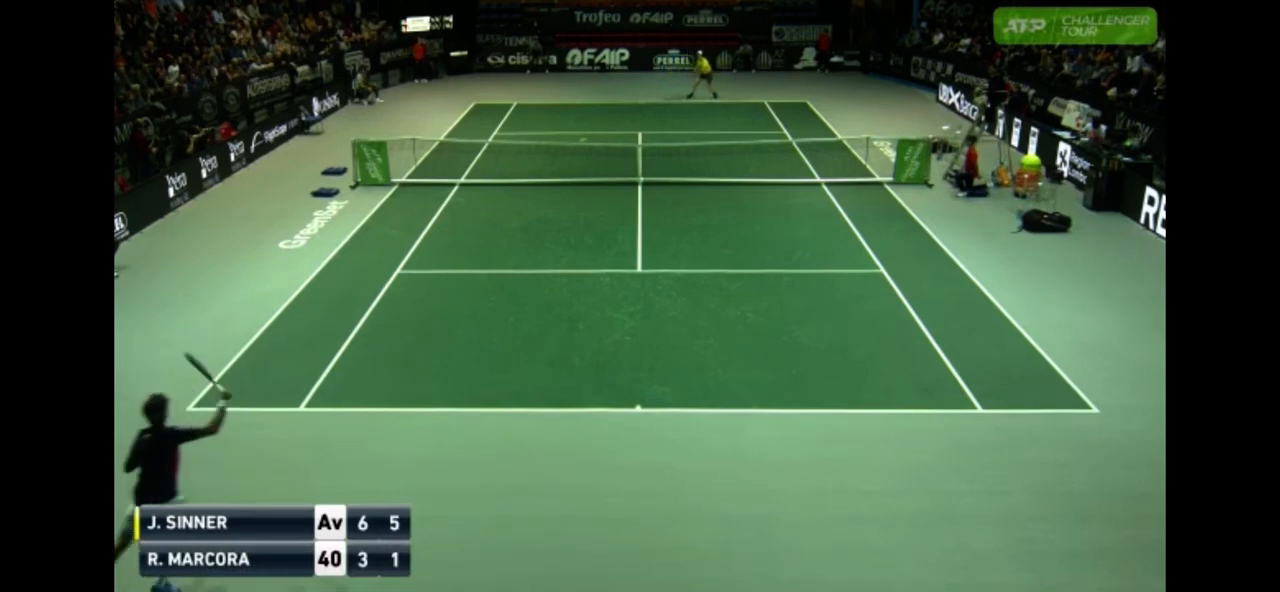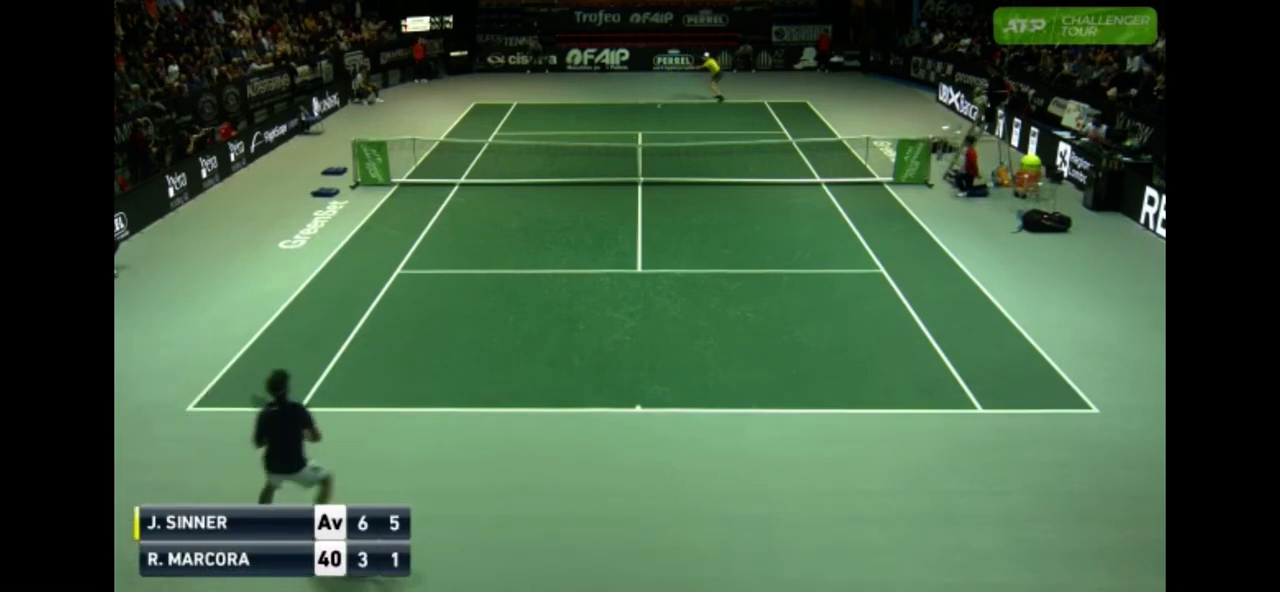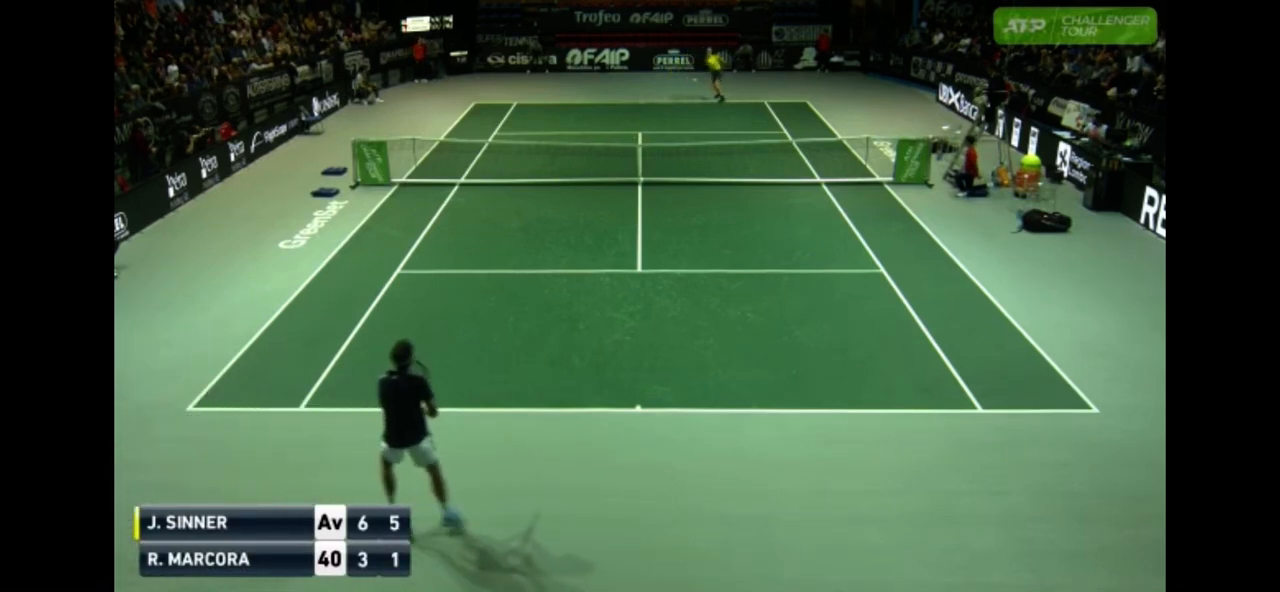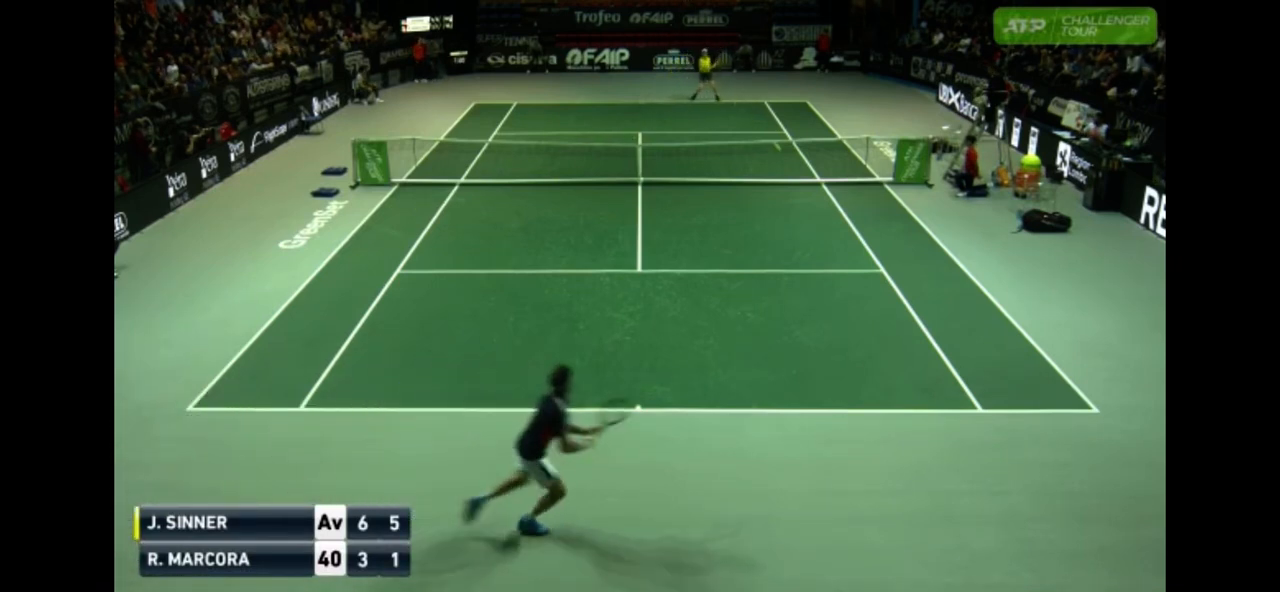
dt=0.4s
person 1, frame 1
left shoulder: (141, 439)
right shoulder: (170, 434)
left elbow: (128, 466)
right elbow: (211, 429)
right wrist: (223, 405)
left hip: (144, 498)
right hip: (165, 498)
person 1, frame 2
left shoulder: (264, 415)
right shoulder: (298, 410)
left elbow: (259, 443)
right elbow: (316, 437)
left hip: (273, 467)
right hip: (296, 467)
left knee: (270, 487)
right knee: (326, 479)
person 1, frame 3
left shoulder: (384, 382)
right shoulder: (418, 382)
right elbow: (433, 412)
left hip: (393, 438)
right hip: (417, 437)
left knee: (386, 464)
right knee: (434, 470)
right ankle: (447, 512)
person 1, frame 4
left shoulder: (548, 400)
right shoulder: (556, 410)
right elbow: (566, 447)
left wrist: (586, 431)
right wrist: (585, 445)
left hip: (526, 446)
right hip: (531, 454)
left knee: (523, 477)
right knee: (559, 490)
left ankle: (481, 500)
right ankle: (529, 521)
